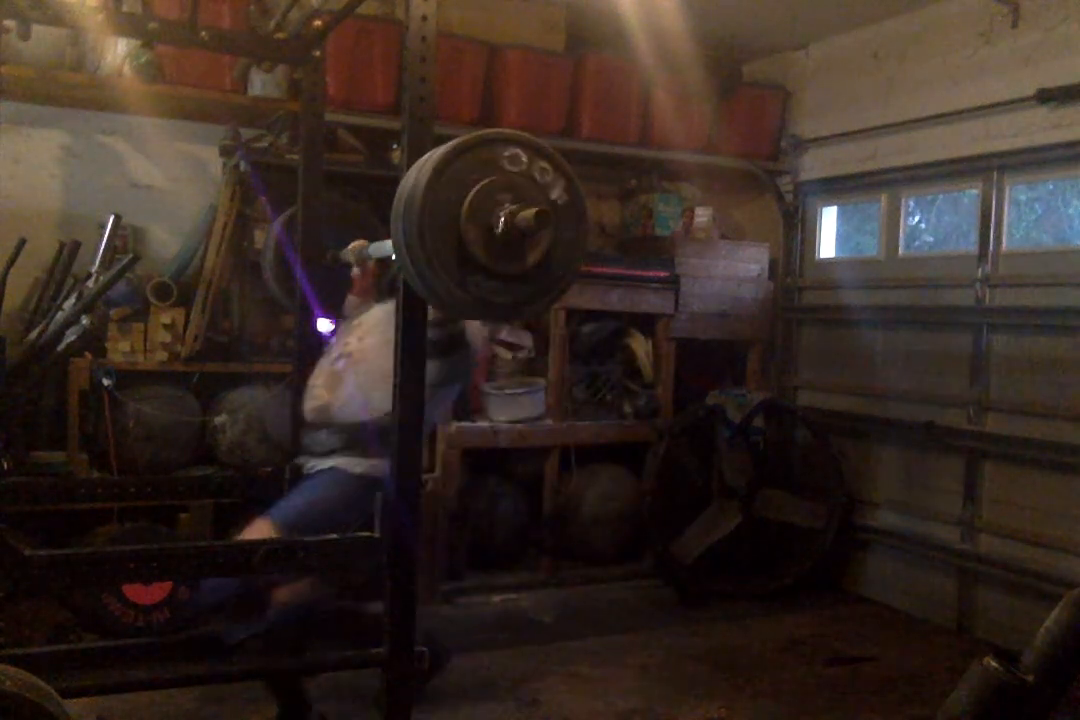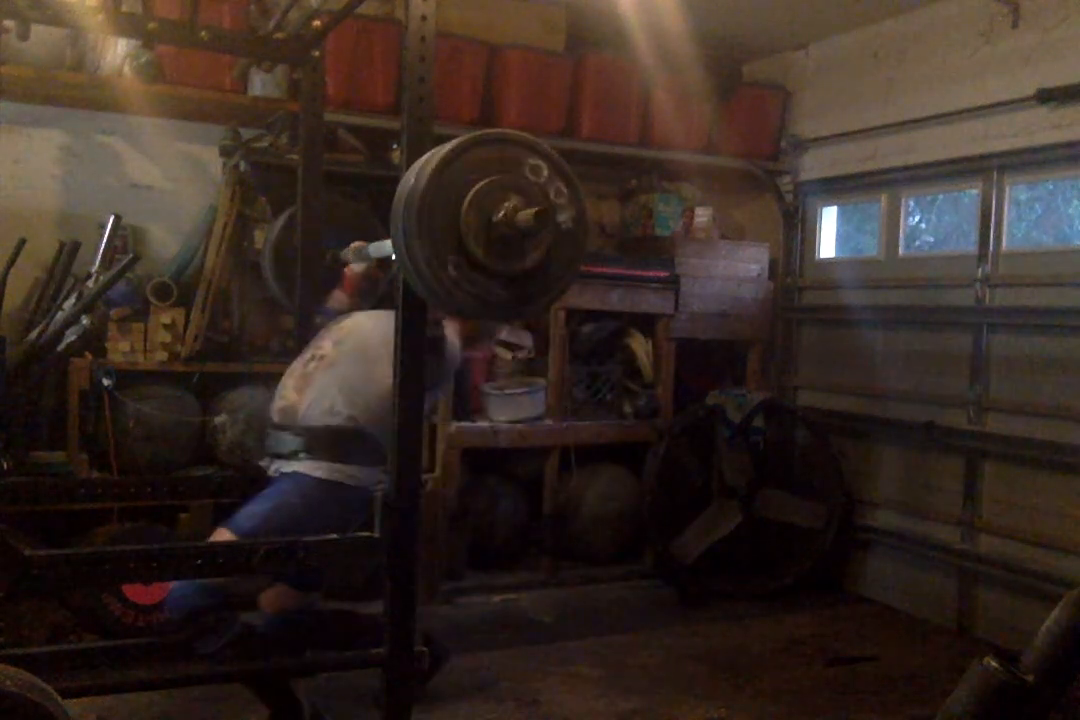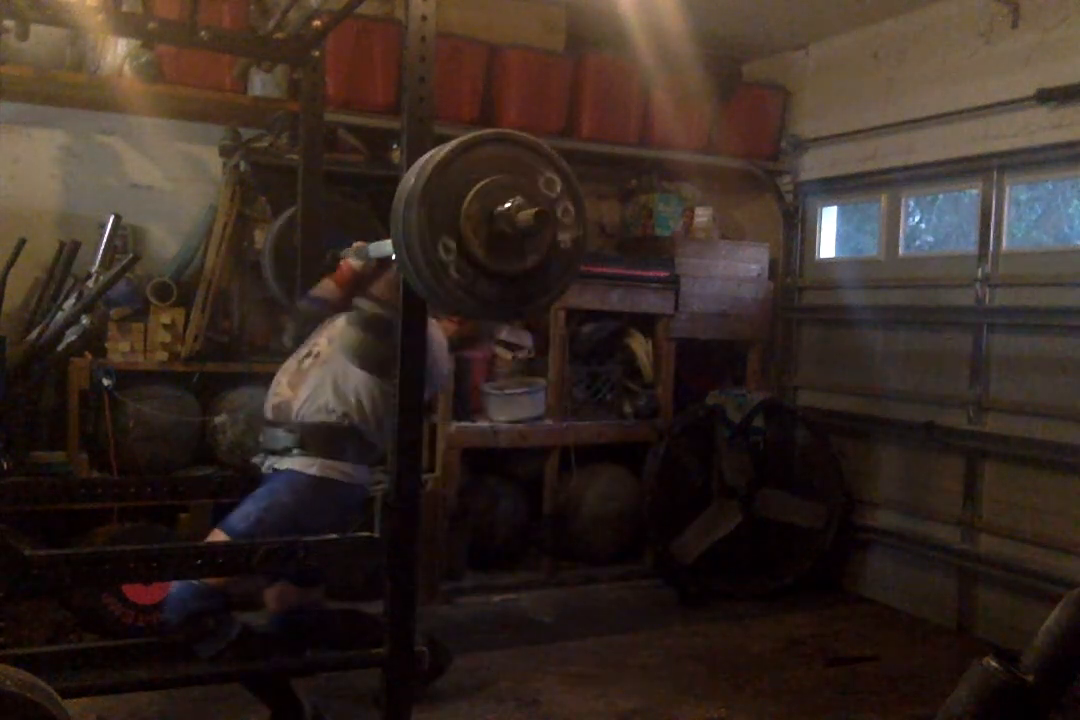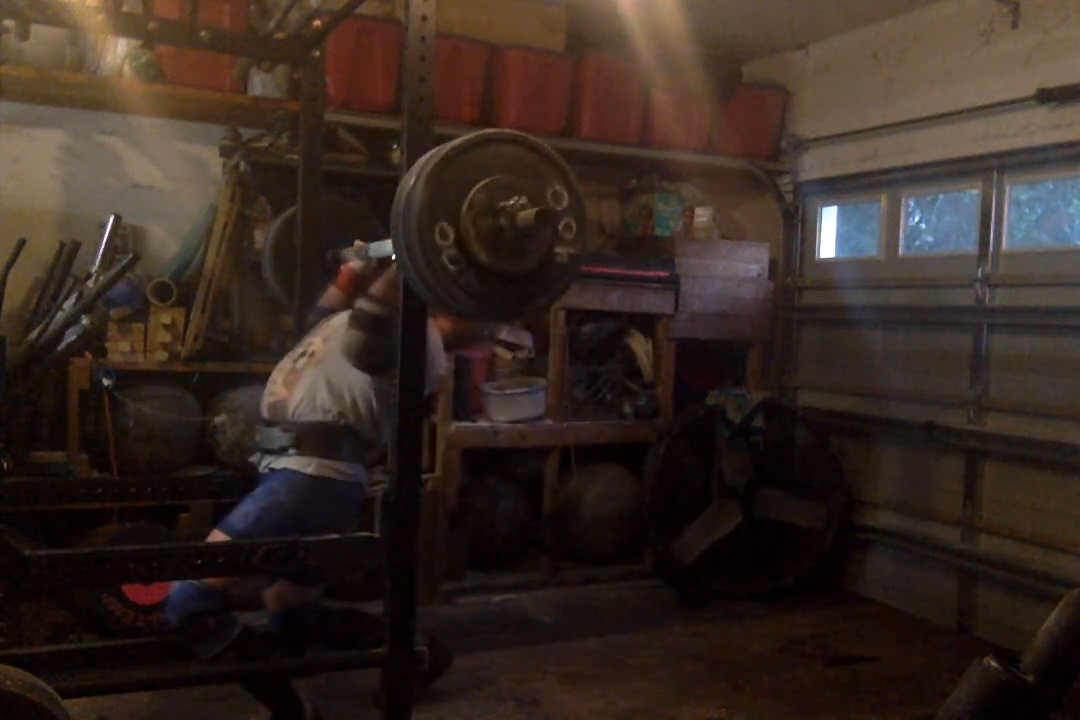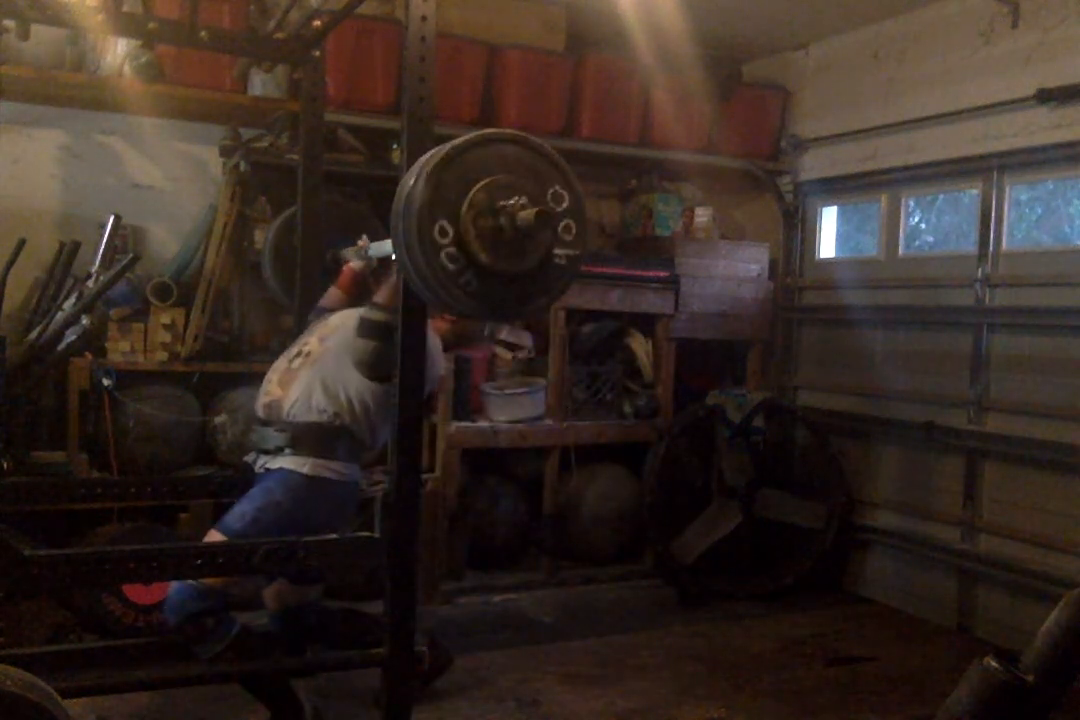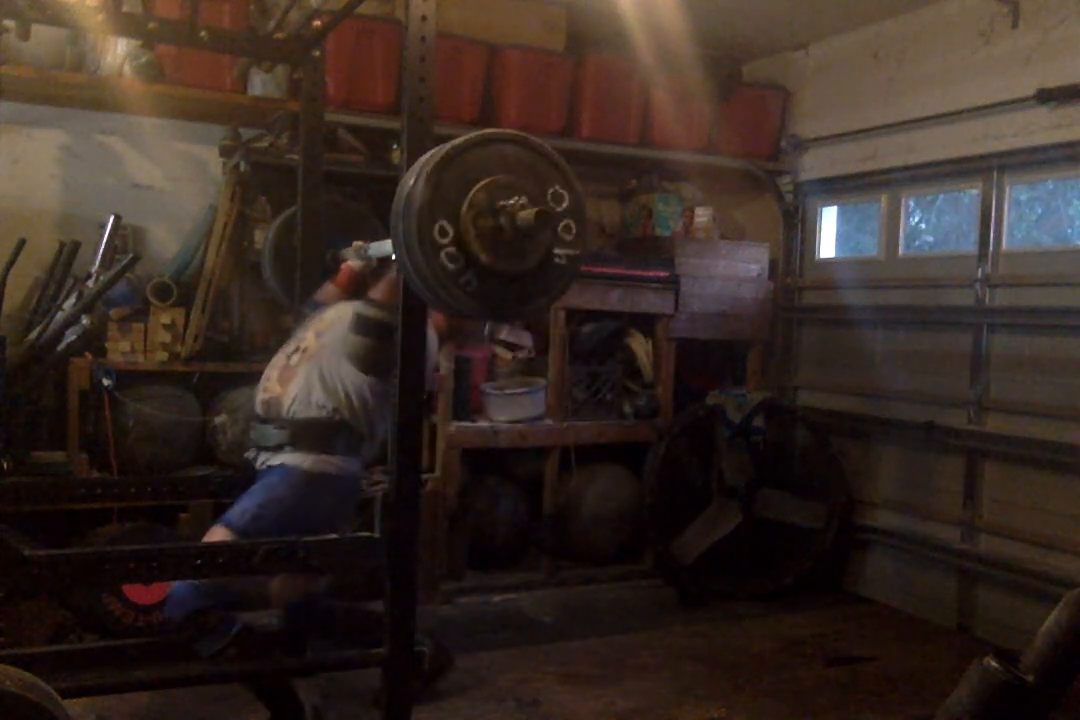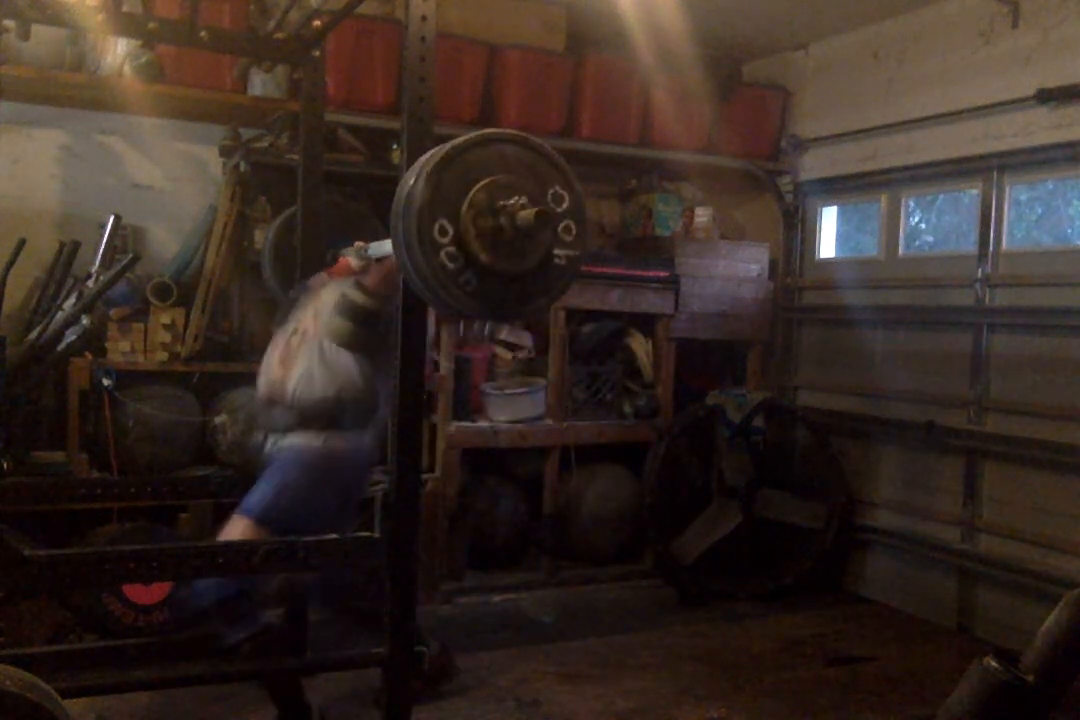
dt=0.2s
person 1, frame 1
left shoulder: (458, 327)
right shoulder: (396, 307)
left elbow: (439, 338)
right elbow: (351, 339)
right wrist: (363, 284)
left hip: (355, 474)
right hip: (332, 469)
left knee: (223, 586)
right knee: (288, 606)
person 1, frame 2
left shoulder: (436, 341)
right shoulder: (381, 318)
right elbow: (330, 332)
right wrist: (356, 279)
left hip: (323, 484)
right hip: (304, 475)
left knee: (189, 601)
right knee: (283, 618)
person 1, frame 3
left shoulder: (422, 342)
right shoulder: (396, 326)
left elbow: (364, 339)
right elbow: (304, 326)
left wrist: (400, 271)
right wrist: (351, 272)
left hip: (315, 478)
right hip: (304, 475)
left knee: (189, 603)
right knee: (292, 619)
right ankle: (414, 651)
person 1, frame 4
left shoulder: (419, 345)
right shoulder: (394, 328)
left elbow: (358, 343)
right elbow: (323, 322)
left wrist: (402, 265)
right wrist: (353, 272)
left hip: (311, 477)
right hip: (299, 474)
left knee: (190, 603)
right knee: (294, 617)
right ankle: (415, 653)
person 1, frame 5
right shoulder: (381, 322)
left elbow: (370, 353)
right elbow: (322, 329)
left wrist: (403, 271)
right wrist: (352, 272)
left hip: (307, 477)
right hip: (295, 473)
left knee: (189, 603)
right knee: (295, 618)
right ankle: (415, 652)
person 1, frame 6
right shoulder: (362, 310)
left elbow: (363, 348)
right elbow: (316, 323)
left wrist: (403, 272)
right wrist: (351, 271)
left hip: (311, 473)
right hip: (293, 468)
left knee: (191, 599)
right knee: (302, 609)
right ankle: (417, 652)
person 1, frame 7
left shoulder: (404, 303)
right shoulder: (373, 286)
left elbow: (349, 326)
right elbow: (310, 303)
left wrist: (396, 261)
right wrist: (348, 266)
left hip: (321, 451)
right hip: (299, 446)
left knee: (221, 585)
right ankle: (424, 655)
